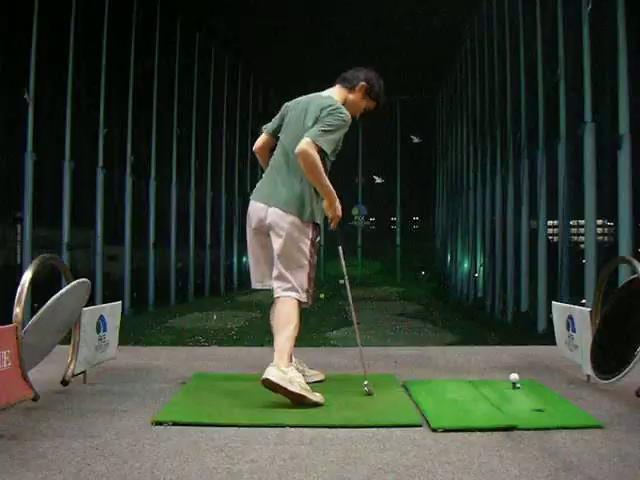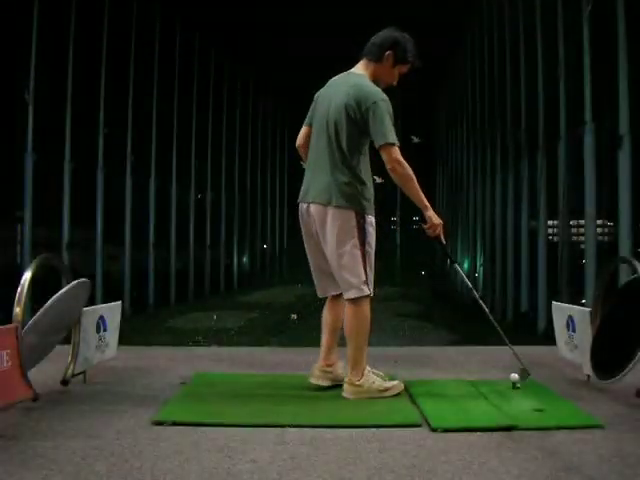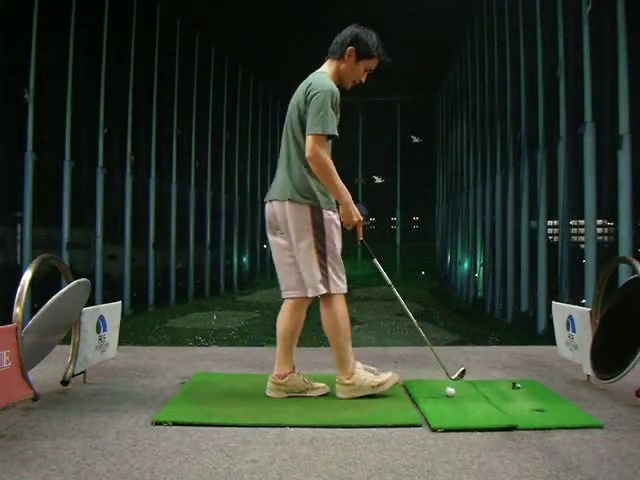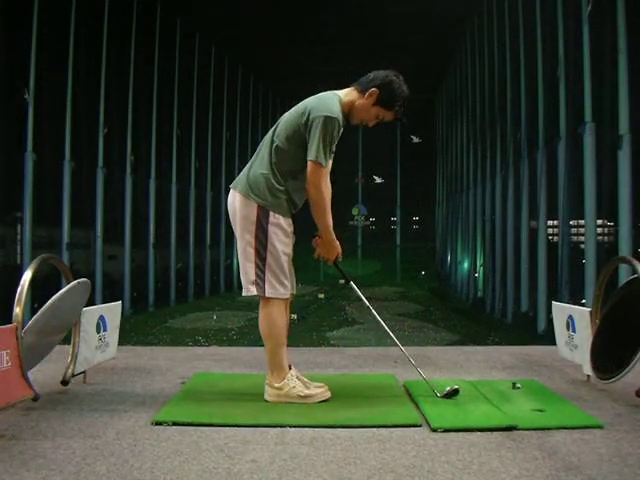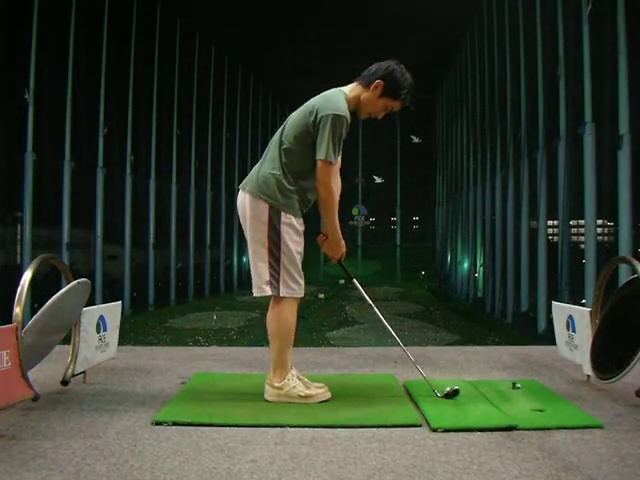
dt=1s
person 1, frame 1
left shoulder: (294, 104)
right shoulder: (338, 113)
left elbow: (260, 147)
right elbow: (304, 151)
right wrist: (330, 197)
left hip: (260, 204)
right hip: (294, 212)
left knee: (282, 288)
right knee: (290, 292)
left ankle: (285, 361)
right ankle: (281, 367)
person 1, frame 2
left shoulder: (328, 88)
right shoulder: (372, 96)
left elbow: (302, 143)
right elbow: (393, 161)
right wrist: (427, 210)
left hip: (311, 201)
right hip: (346, 205)
left knee: (336, 290)
right knee: (357, 291)
left ankle: (326, 365)
right ankle: (358, 378)
person 1, frame 3
left shoulder: (308, 86)
right shoulder: (325, 89)
right elbow: (315, 153)
left wrist: (334, 199)
right wrist: (347, 202)
left hip: (282, 201)
right hip: (305, 204)
left knee: (298, 293)
right knee: (330, 289)
left ankle: (283, 374)
right ankle: (349, 376)
person 1, frame 4
left shoulder: (329, 109)
right shoulder: (328, 113)
left elbow: (323, 180)
right elbow: (313, 182)
left wrist: (328, 234)
right wrist: (327, 236)
left hip: (265, 201)
right hip: (260, 201)
left knee: (281, 292)
right knee: (273, 292)
left ankle: (282, 373)
right ankle: (278, 381)
person 1, frame 5
left shoulder: (334, 105)
right shoulder: (336, 111)
left elbow: (333, 177)
right elbow: (324, 181)
left wrist: (331, 231)
right wrist: (335, 236)
left hip: (266, 198)
right hip: (272, 202)
left knee: (285, 291)
right knee: (286, 291)
left ankle: (282, 373)
right ankle: (280, 382)
